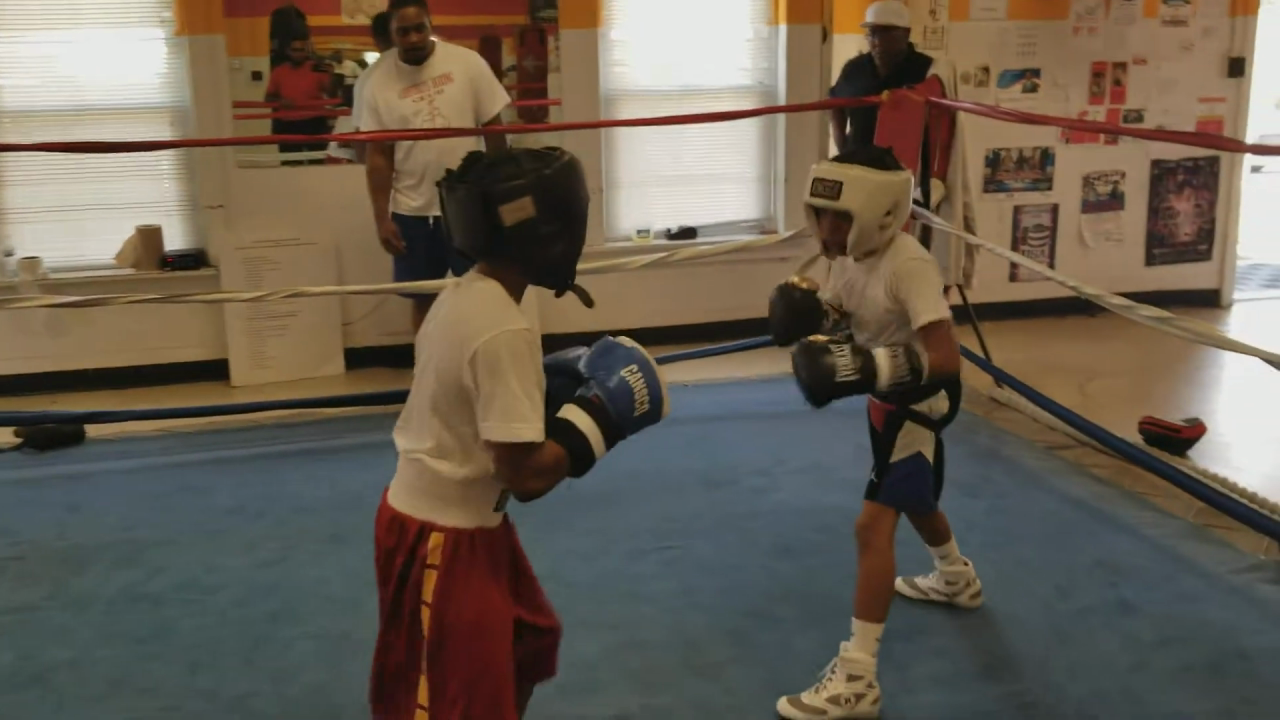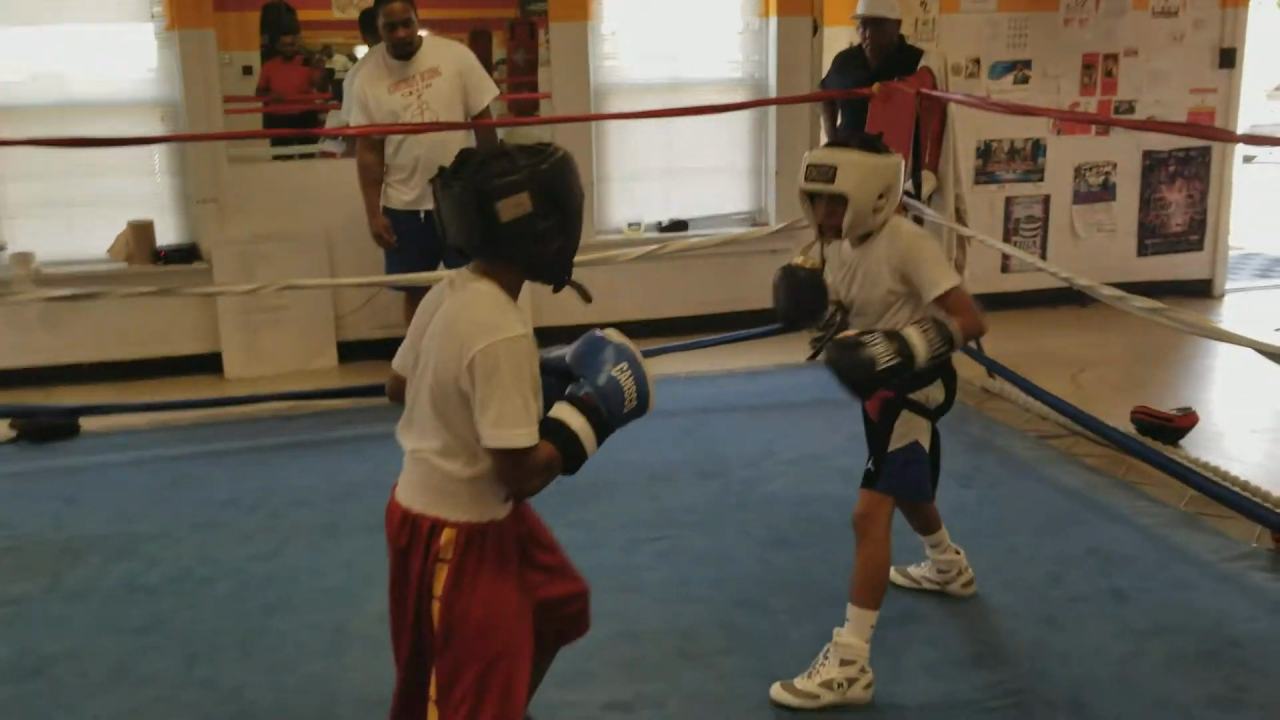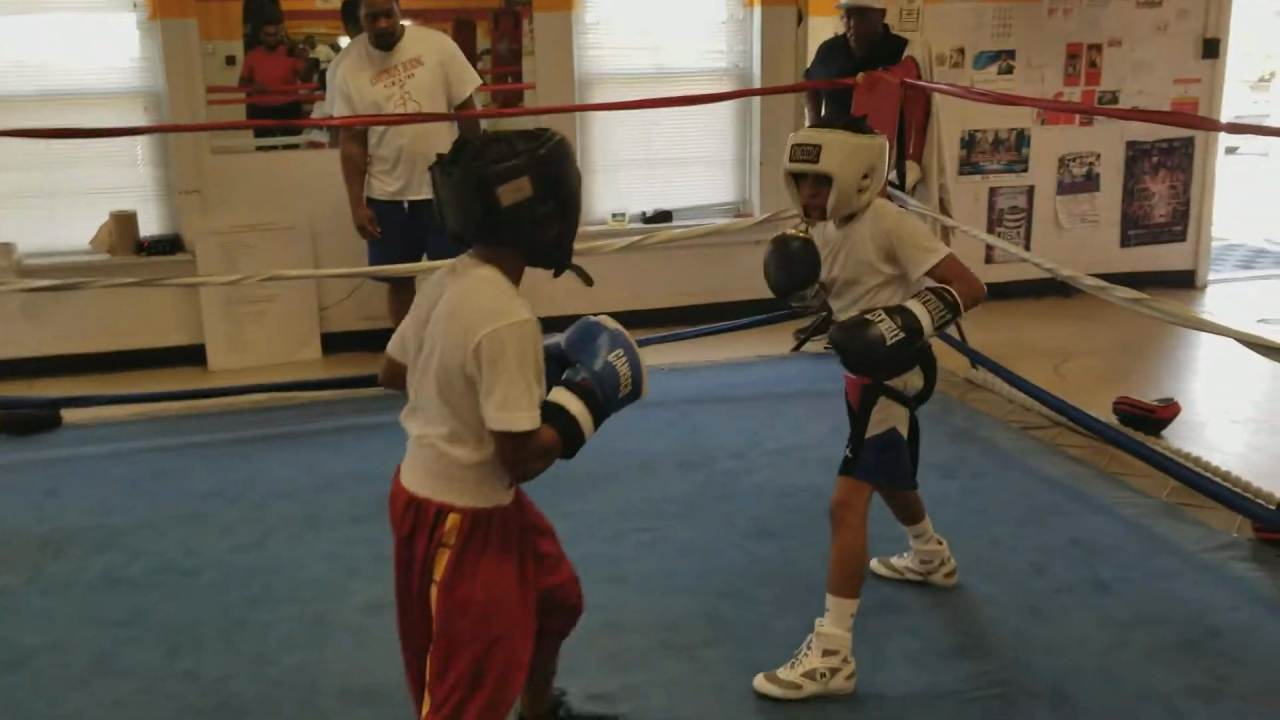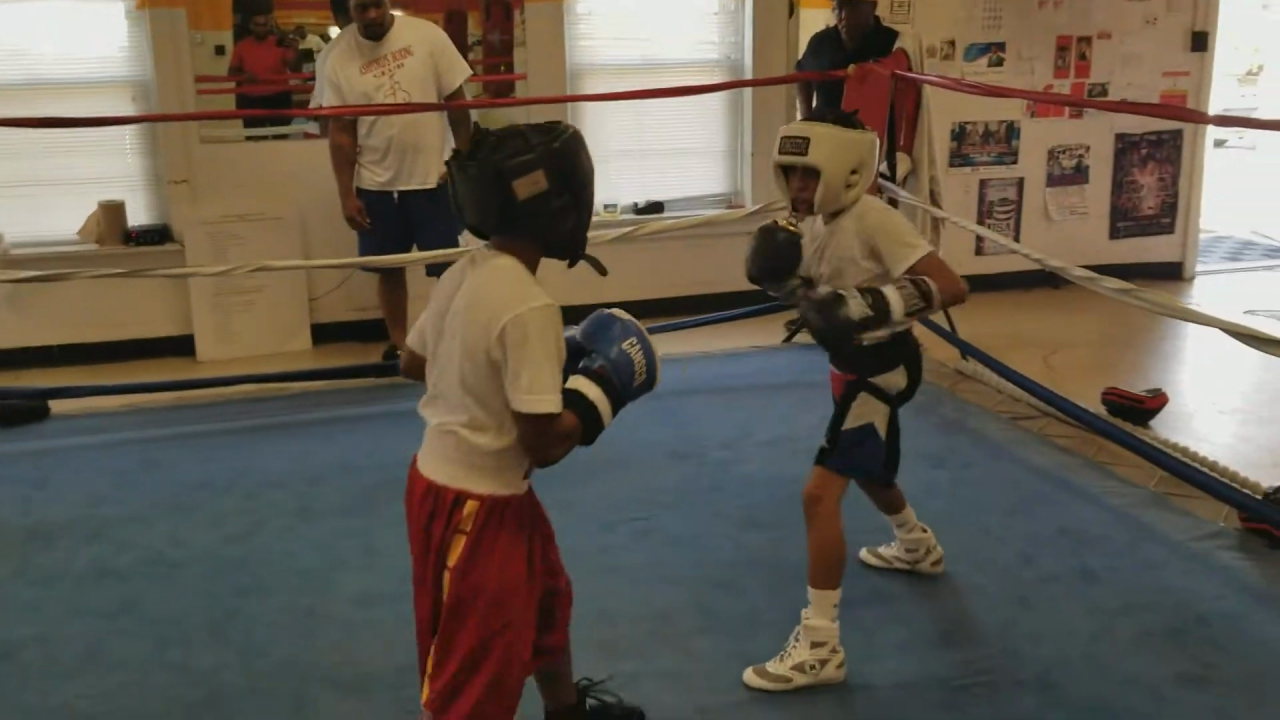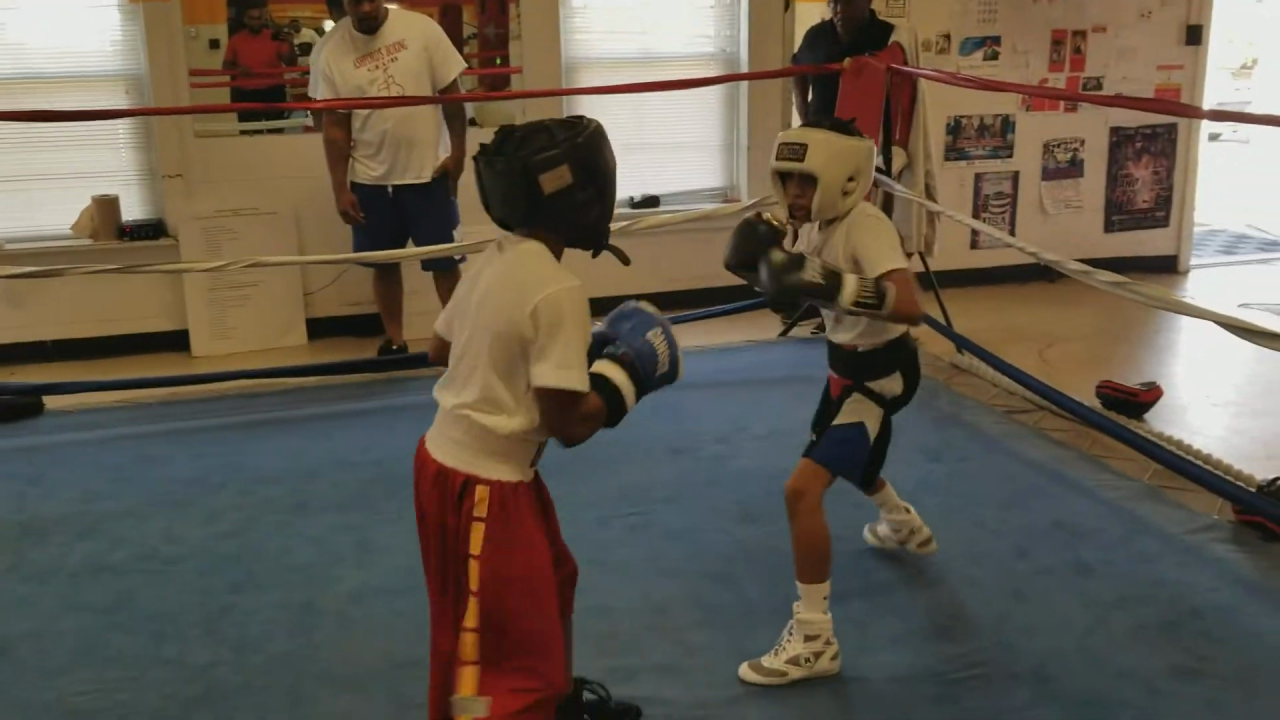
dt=0.1s
person 1, frame 1
left shoulder: (458, 297)
right shoulder: (504, 332)
right elbow: (526, 475)
left wrist: (547, 387)
right wrist: (599, 414)
left hip: (463, 518)
right hip: (443, 536)
left knee: (532, 640)
person 1, frame 2
left shoulder: (449, 294)
right shoulder: (501, 335)
left elbow: (399, 385)
right elbow: (521, 474)
right wrist: (591, 410)
left hip: (467, 511)
right hip: (454, 530)
left knee: (557, 606)
person 1, frame 3
left shoulder: (444, 282)
right shoulder: (506, 320)
left elbow: (394, 371)
right elbow: (524, 459)
right wrist: (586, 396)
left hip: (461, 496)
right hip: (457, 516)
left knee: (552, 600)
person 1, frame 4
left shoulder: (465, 273)
right shoulder: (528, 308)
left elbow: (413, 363)
right elbow: (544, 445)
right wrist: (604, 384)
left hip: (451, 478)
right hip: (474, 504)
left knee: (545, 605)
person 1, frame 5
left shoulder: (489, 261)
right shoulder: (556, 292)
left elbow: (443, 348)
right elbow: (569, 424)
right wrist: (626, 370)
left hip: (459, 460)
right hip: (479, 488)
left knee: (554, 584)
person 2, frame 1
left shoulder: (907, 263)
right shoulder: (850, 253)
left elbow: (946, 356)
right elbow: (842, 315)
left wrist: (861, 368)
right wrist: (806, 315)
left hip: (919, 398)
right hip: (888, 395)
left knee: (874, 525)
right knee: (911, 496)
right ankle: (957, 578)
person 2, frame 2
left shoulder: (908, 243)
right shoulder: (844, 241)
left elbow: (970, 321)
right elbow: (845, 306)
left wrist: (896, 350)
right wrist: (807, 299)
left hip: (916, 386)
right hip: (883, 383)
left knee: (871, 513)
right knee: (906, 486)
left ankle: (849, 665)
right ankle: (950, 567)
person 2, frame 3
left shoulder: (891, 224)
right shoulder: (828, 224)
left elbow: (970, 289)
right elbow: (828, 297)
left wrist: (902, 321)
right wrist: (794, 278)
left hip: (896, 371)
right hip: (866, 368)
left knee: (846, 502)
right knee: (886, 475)
left ankle: (832, 655)
right ankle: (931, 558)
person 2, frame 4
left shoulder: (875, 221)
right shoulder: (819, 219)
left elbow: (951, 288)
right elbow: (809, 293)
left wrist: (877, 305)
right wrist: (778, 273)
left hip: (880, 367)
right hip: (852, 362)
left knee: (820, 493)
right knee: (867, 467)
left ankle: (820, 645)
right ankle: (917, 547)
person 2, frame 5
left shoulder: (866, 226)
right shoulder: (819, 225)
left elbow: (908, 308)
right elbow: (798, 286)
left wrist: (814, 278)
right wrist: (767, 263)
left hip: (880, 373)
right hip: (853, 367)
left knee: (802, 489)
right knee: (849, 456)
left ankle: (813, 640)
right ankle: (905, 527)
person 3, frame 1
left shoulder: (467, 63)
right shoulder: (379, 83)
left elbow: (493, 129)
right elbow: (378, 155)
right wrist: (381, 218)
right hip: (412, 211)
right knee: (423, 295)
person 3, frame 2
left shoulder: (455, 56)
right shoulder: (368, 78)
left elbow: (483, 122)
right elbow: (368, 151)
right wrist: (373, 213)
right hip: (403, 205)
right knee: (415, 289)
person 3, frame 3
left shoulder: (437, 45)
right shoulder: (349, 65)
left elbow: (466, 109)
right elbow: (351, 141)
right wrist: (356, 205)
right hip: (387, 194)
right knee: (399, 280)
person 3, frame 4
left shoulder: (426, 34)
right shoulder: (337, 58)
left elbow: (456, 99)
right elbow: (341, 132)
right wrist: (347, 195)
left hip: (433, 179)
right hip: (375, 183)
left knee: (450, 266)
right knee: (389, 271)
right ankle: (397, 347)
person 3, frame 5
right shoulder: (332, 51)
left elbow: (451, 93)
right elbow: (334, 124)
left wrist: (458, 152)
right wrist: (340, 188)
left hip: (428, 171)
right hip: (370, 179)
left knee: (445, 261)
right knee: (384, 264)
right ankle: (394, 341)
